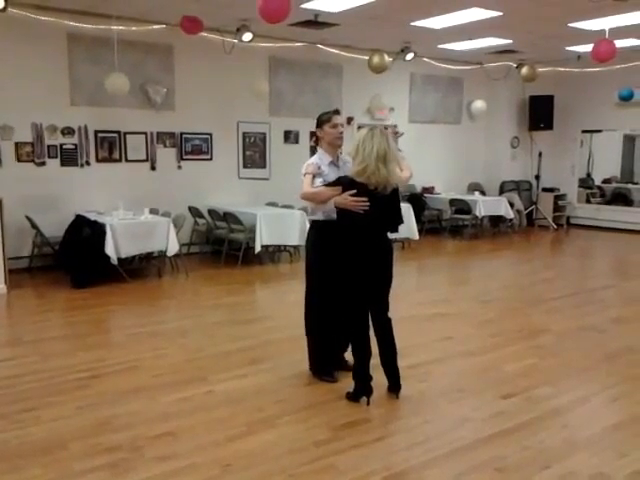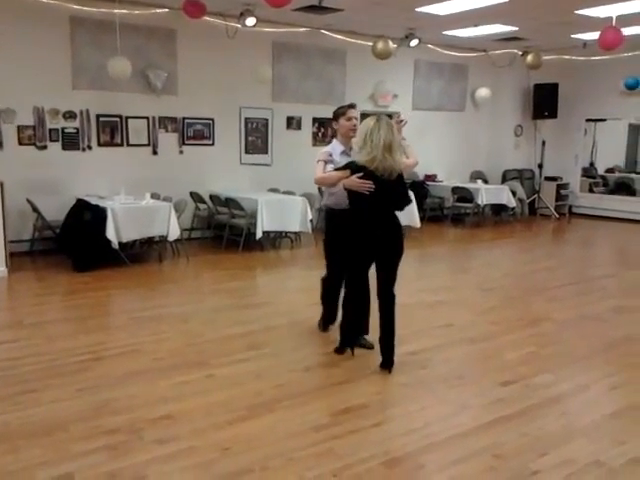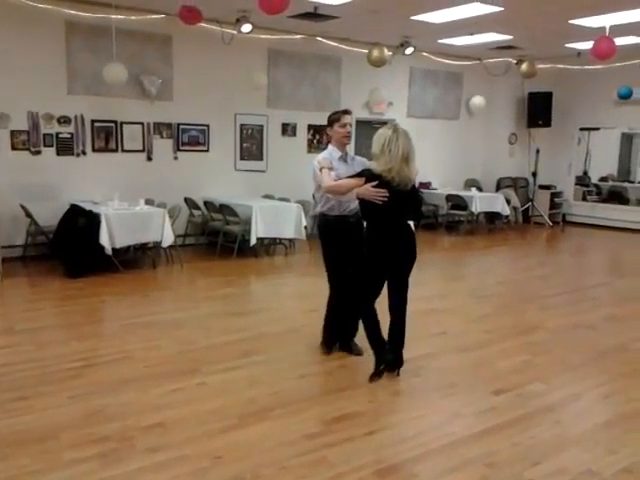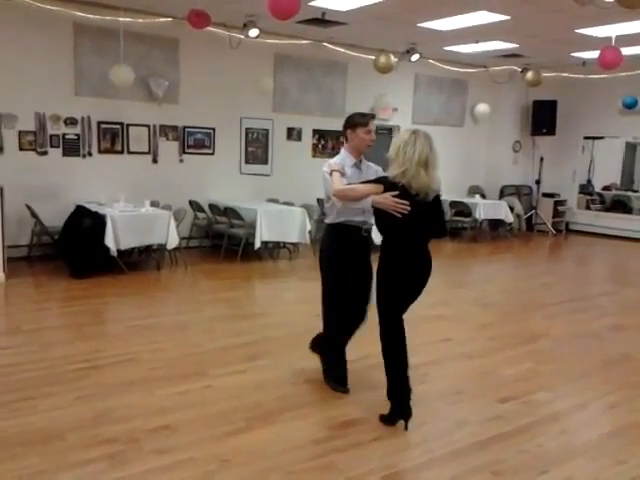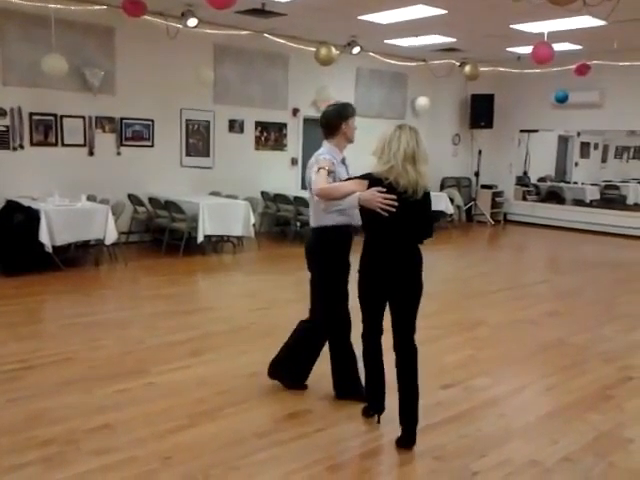
dt=1s
person 1, frame 1
left shoulder: (348, 183)
right shoulder: (392, 183)
left elbow: (308, 194)
right elbow: (407, 171)
left wrist: (309, 172)
right wrist: (393, 146)
left hip: (355, 259)
right hip: (381, 256)
left knee: (358, 320)
right knee: (382, 316)
left ankle: (362, 385)
right ankle: (394, 381)
person 1, frame 2
left shoulder: (357, 168)
right shoulder: (397, 168)
left elbow: (320, 180)
right wrist: (399, 137)
left hip: (364, 236)
right hip: (392, 236)
left knee: (354, 287)
right knee: (386, 294)
left ankle: (347, 340)
right ankle: (387, 356)
person 1, frame 3
left shoulder: (372, 175)
right shoulder: (408, 178)
left elbow: (329, 187)
right elbow: (414, 212)
left wrist: (325, 167)
left hip: (379, 246)
right hip: (405, 244)
left knee: (366, 300)
right knee: (398, 301)
left ankle: (382, 355)
right ankle: (395, 358)
person 1, frame 4
left shoulder: (390, 184)
right shoulder: (431, 190)
left elbow: (340, 191)
right elbow: (437, 229)
left wrist: (336, 171)
left hip: (395, 265)
right hip: (421, 265)
left knee: (389, 331)
right knee: (394, 321)
left ankle: (400, 406)
right ankle: (400, 392)
person 1, frame 5
left shoulder: (374, 181)
right shoulder: (421, 189)
left elbow: (322, 191)
left wrist: (323, 170)
left hip: (377, 268)
right hip: (409, 269)
left knee: (372, 334)
right knee: (405, 343)
left ankle: (375, 402)
right ankle: (408, 425)
person 2, frame 1
left shoulder: (348, 163)
right shoulder: (314, 165)
right elbow: (312, 195)
right wrist: (336, 201)
right hip: (323, 234)
left knee: (346, 297)
right knee: (320, 300)
left ankle: (335, 354)
right ankle: (320, 363)
person 2, frame 2
right shoulder: (328, 153)
right wrist: (345, 183)
right hip: (337, 218)
right knee: (335, 273)
left ankle: (356, 331)
right ankle: (327, 315)
person 2, frame 3
left shoulder: (358, 162)
right shoulder: (323, 161)
right elbow: (332, 190)
right wrist: (359, 192)
left hip: (354, 224)
right hip: (332, 226)
left knee: (356, 283)
right knee: (340, 284)
left ankle: (346, 336)
right ankle: (330, 336)
person 2, frame 4
left shoulder: (373, 170)
right shoulder: (334, 166)
left elbow: (393, 187)
right elbow: (341, 199)
right wrist: (376, 200)
left hip: (362, 241)
right hip: (338, 240)
left knee: (357, 309)
right knee: (337, 307)
left ankle: (324, 344)
right ankle: (334, 372)
person 2, frame 5
left shoulder: (338, 161)
right shoulder: (324, 160)
left elbow: (340, 197)
right elbow: (323, 199)
right wrist: (361, 199)
left hip: (336, 241)
right hip: (329, 242)
left knee: (333, 314)
right knee: (328, 315)
left ankle: (347, 384)
right ankle: (288, 369)
